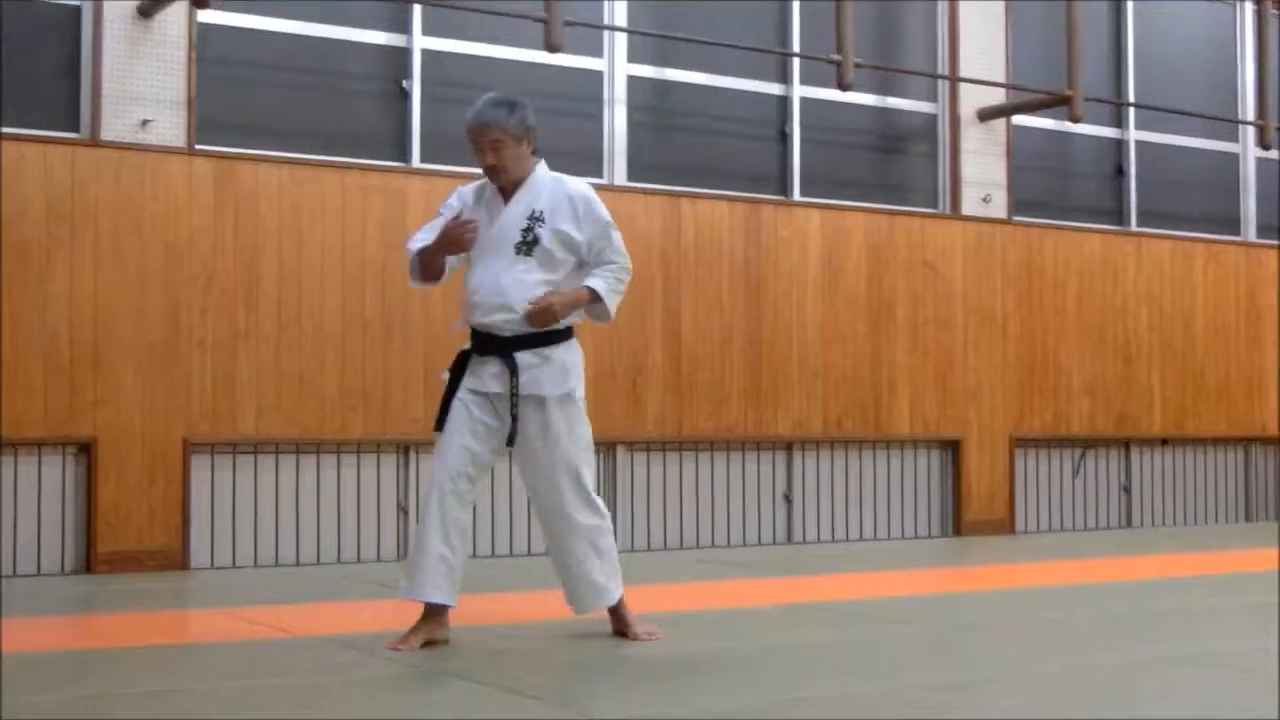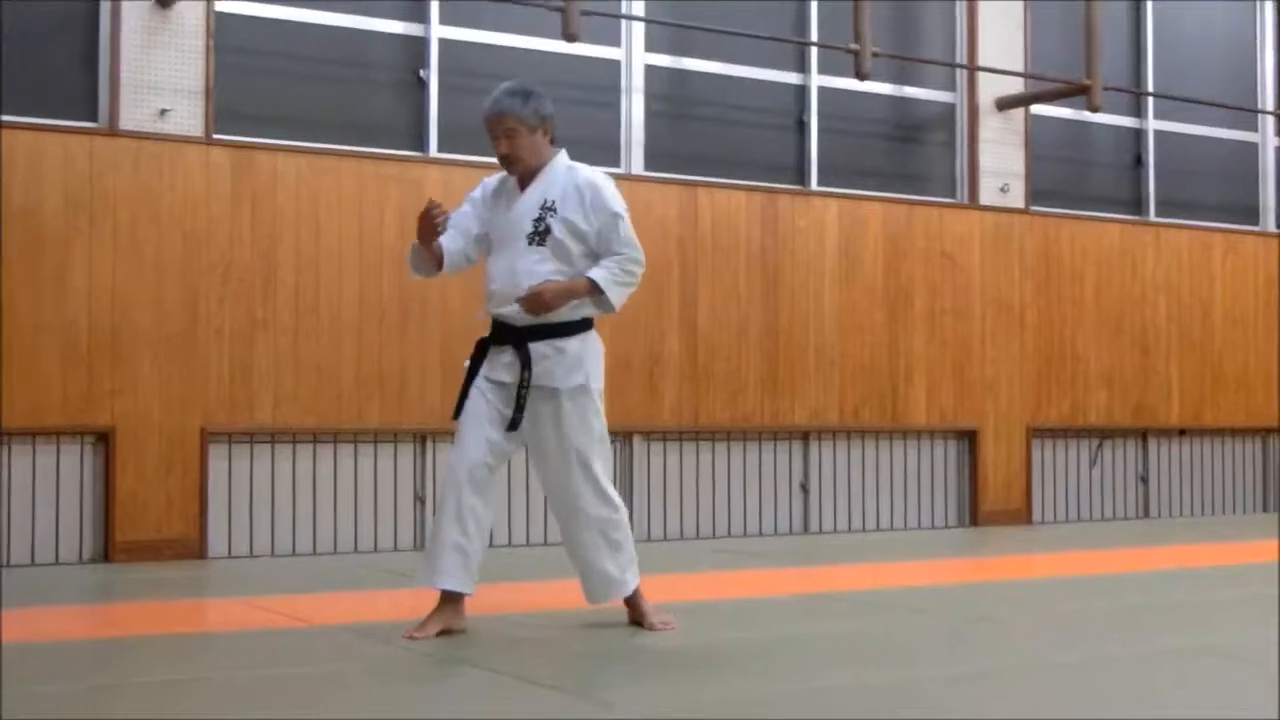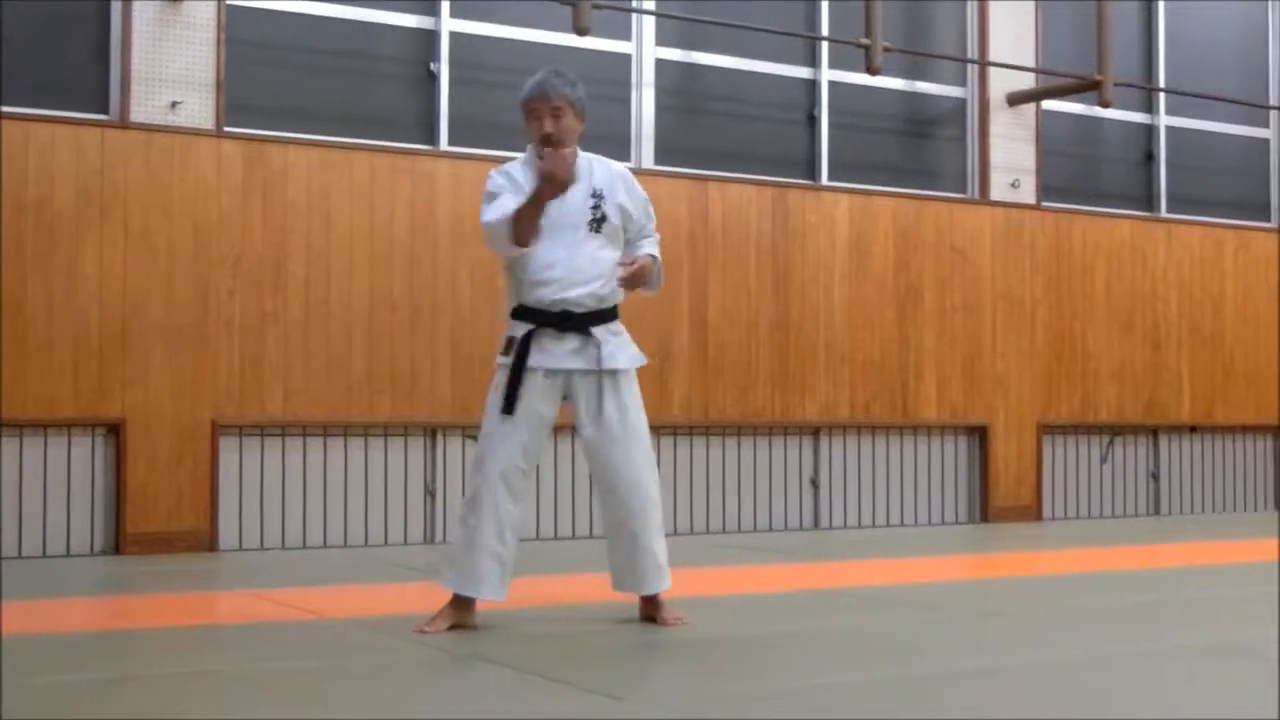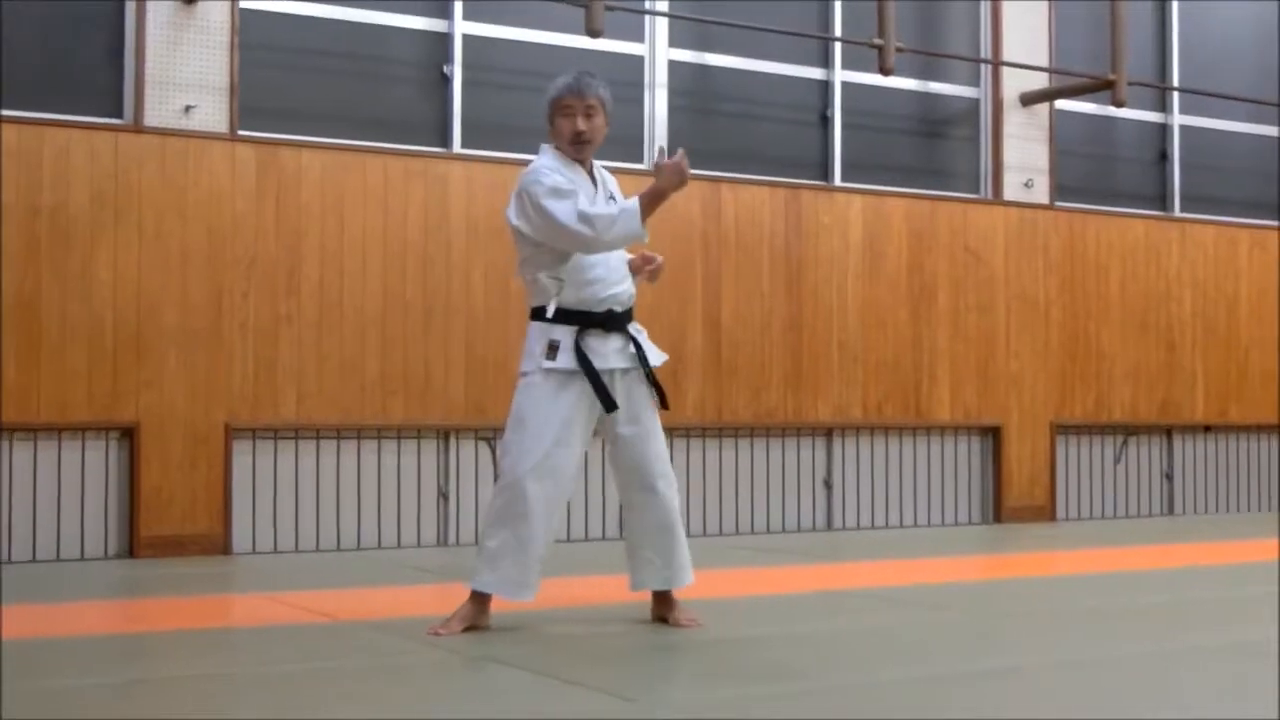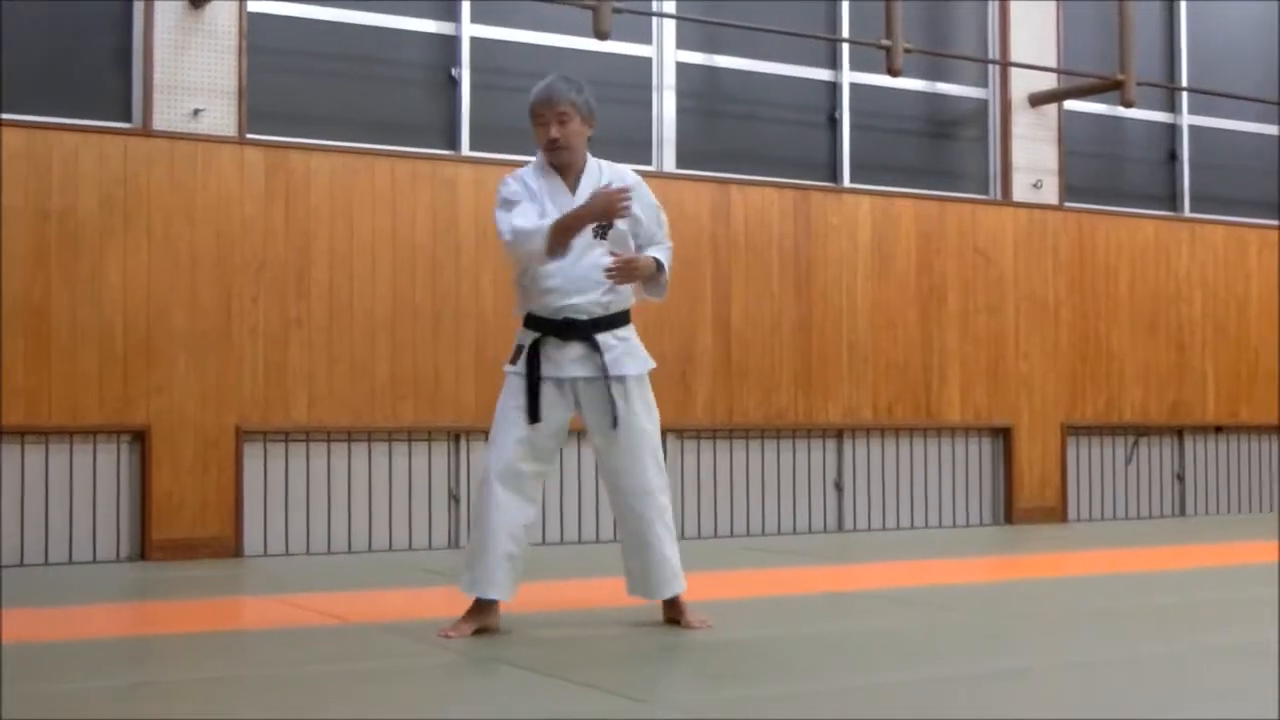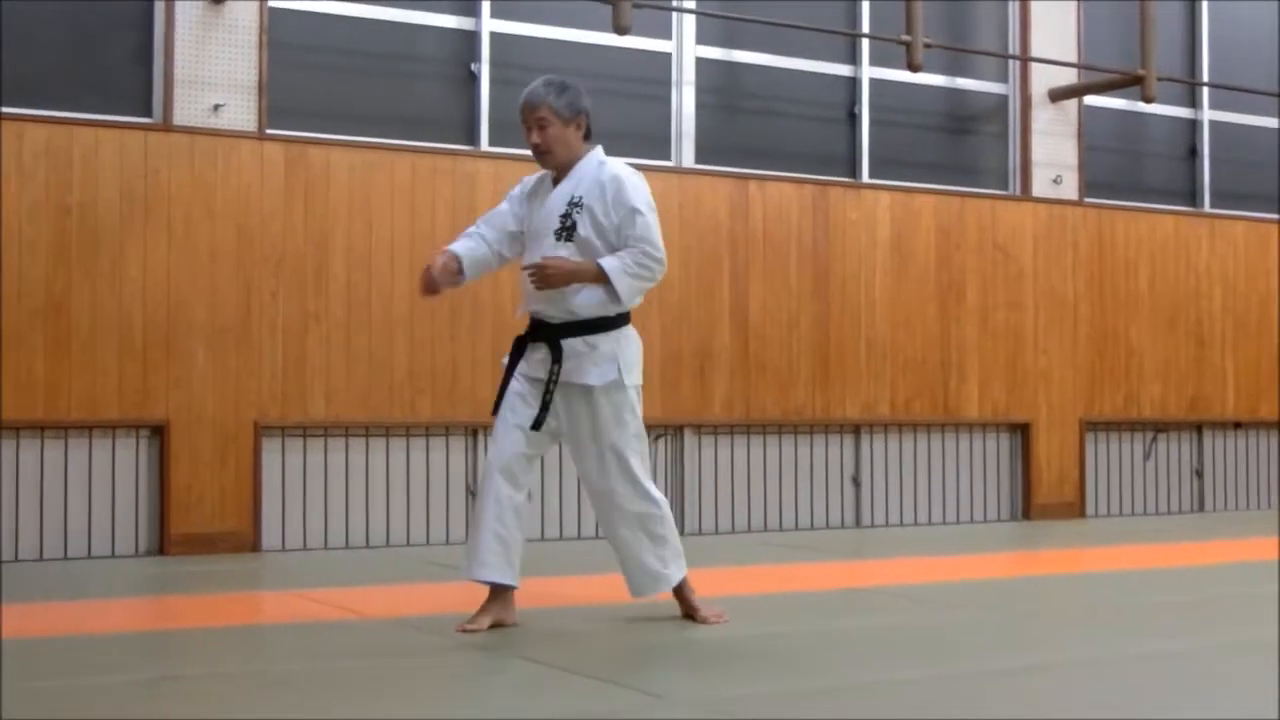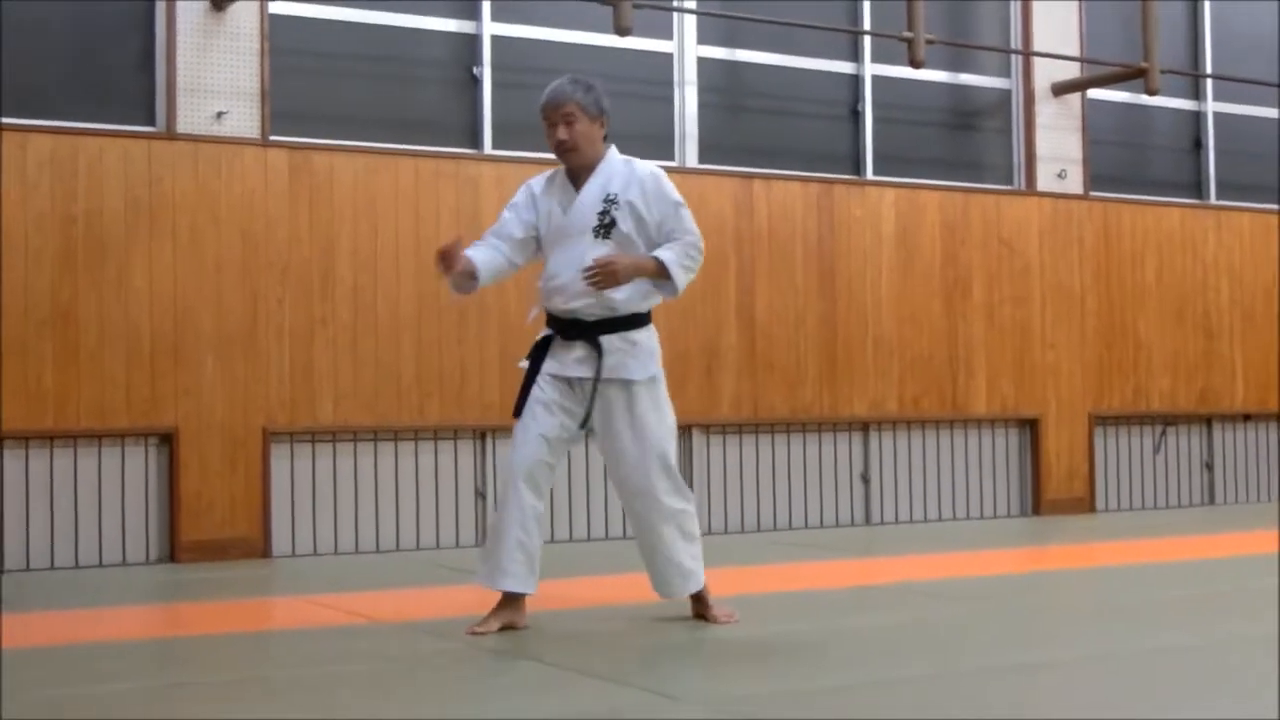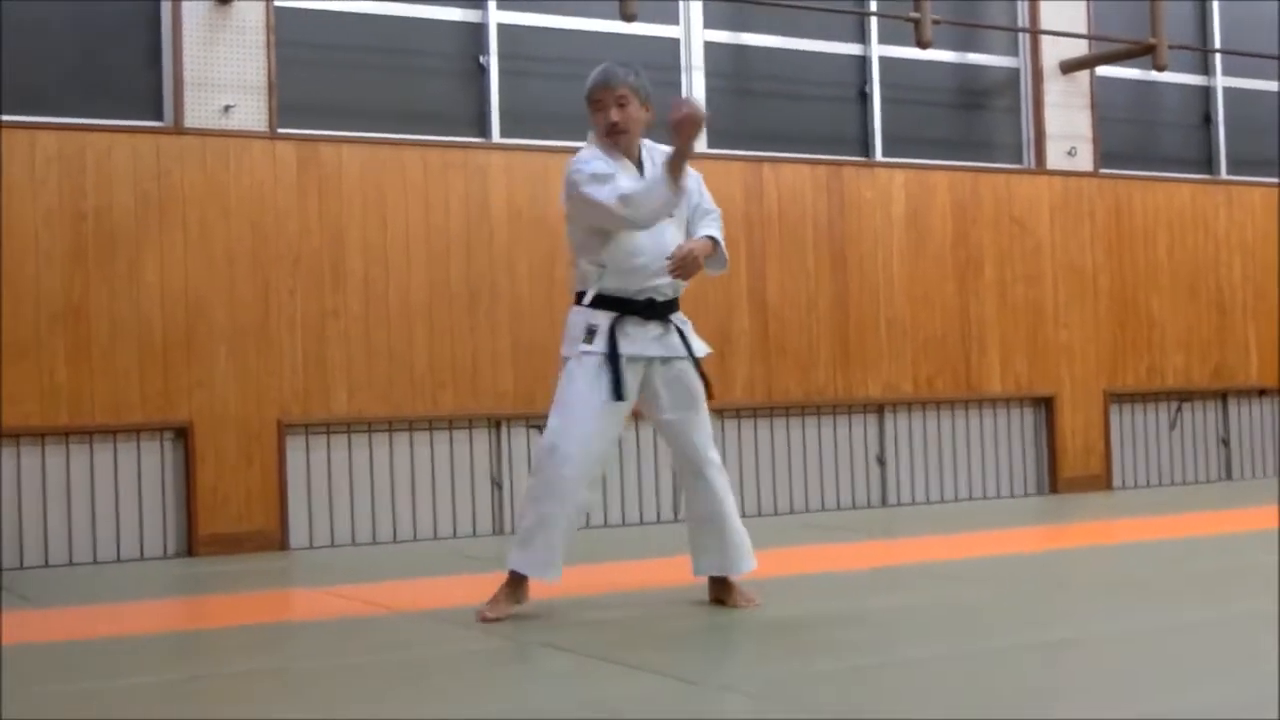
dt=0.3s
person 1, frame 1
left shoulder: (572, 196)
right shoulder: (468, 200)
left elbow: (615, 267)
right elbow: (421, 268)
left wrist: (573, 298)
right wrist: (442, 249)
left hip: (547, 366)
right hip: (482, 366)
left knee: (567, 492)
right knee: (448, 482)
left ankle: (615, 607)
right ankle: (434, 616)
person 1, frame 2
left shoulder: (586, 186)
right shoulder: (489, 193)
left elbow: (626, 260)
right elbow: (442, 260)
left wrist: (571, 289)
right wrist: (427, 238)
left hip: (564, 356)
right hip: (501, 354)
left knee: (580, 483)
right knee: (467, 470)
left ankle: (632, 598)
right ankle: (451, 604)
person 1, frame 3
left shoulder: (615, 177)
right shoulder: (513, 178)
left elbow: (646, 237)
right elbow: (506, 241)
left wrist: (645, 266)
right wrist: (542, 195)
left hip: (602, 344)
right hip: (534, 345)
left knee: (630, 472)
right knee: (499, 468)
left ankle: (651, 595)
right ankle: (464, 601)
person 1, frame 4
left shoulder: (604, 180)
right shoulder: (540, 180)
right elbow: (593, 232)
left wrist: (639, 265)
right wrist: (658, 190)
left hip: (621, 343)
right hip: (561, 348)
left knee: (650, 473)
right knee: (535, 472)
left ankle: (663, 595)
right ankle: (481, 599)
person 1, frame 5
left shoulder: (624, 180)
right shoulder: (520, 186)
left elbow: (658, 244)
right elbow: (526, 245)
left wrist: (646, 266)
right wrist: (583, 214)
left hip: (611, 350)
right hip: (544, 352)
left knee: (640, 480)
right knee: (507, 472)
left ankle: (671, 599)
right ankle: (486, 603)
person 1, frame 6
left shoulder: (617, 181)
right shoulder: (531, 191)
left elbow: (650, 260)
right elbow: (488, 239)
left wrist: (579, 271)
right wrist: (444, 264)
left hip: (599, 353)
right hip: (540, 350)
left knee: (619, 480)
right knee: (505, 465)
left ankle: (681, 591)
right ankle: (500, 596)
person 1, frame 7
left shoulder: (643, 179)
right shoulder: (537, 192)
left elbow: (689, 247)
right elbow: (501, 249)
left wrist: (634, 267)
right wrist: (461, 264)
left hip: (625, 350)
right hip: (560, 352)
left knee: (652, 478)
right knee: (526, 469)
left ankle: (697, 592)
right ankle: (512, 600)
person 1, frame 8
left shoulder: (663, 160)
right shoulder: (586, 169)
left elbow: (707, 220)
right elbow: (640, 209)
left wrist: (702, 247)
right wrist: (683, 148)
left hip: (664, 331)
right hip: (602, 333)
left knee: (700, 457)
right knee: (569, 454)
left ankle: (722, 577)
right ankle: (519, 580)
